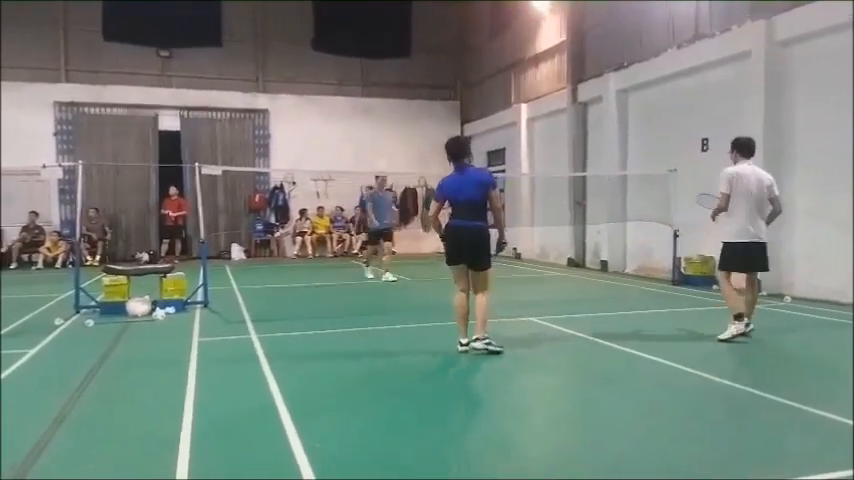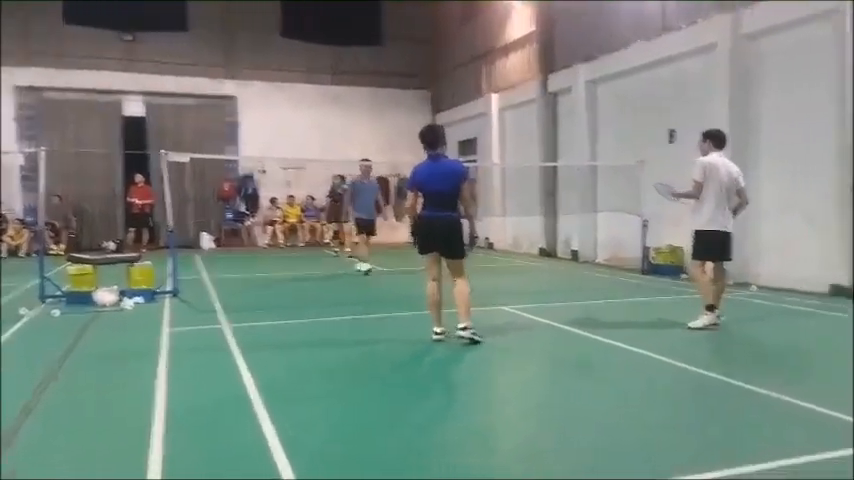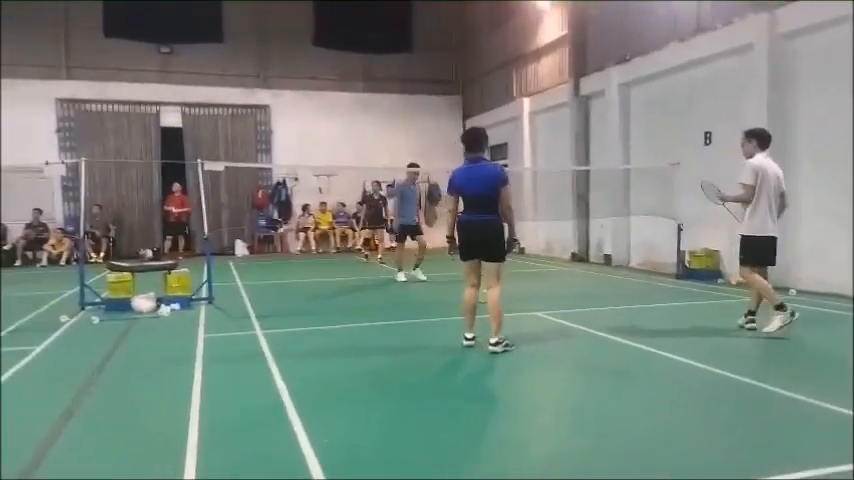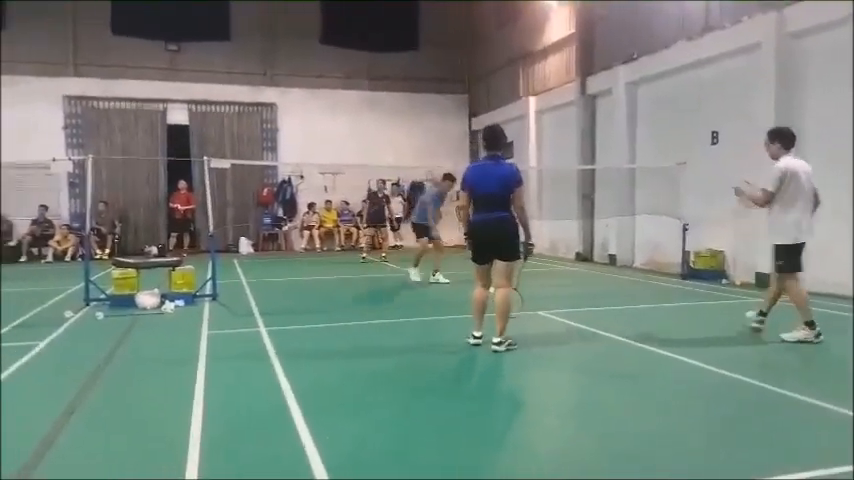
dt=0.4s
person 1, frame 1
left shoulder: (446, 183)
right shoulder: (485, 176)
left elbow: (433, 215)
right elbow: (497, 209)
left wrist: (443, 236)
right wrist: (501, 236)
left hip: (455, 234)
right hip: (478, 234)
left knee: (461, 289)
right knee: (481, 290)
left ankle: (463, 339)
right ankle: (480, 336)
person 1, frame 2
left shoulder: (418, 171)
right shoulder: (457, 168)
left elbow: (411, 206)
right elbow: (467, 203)
left wrist: (415, 230)
right wrist: (472, 230)
left hip: (427, 225)
right hip: (450, 225)
left knee: (433, 278)
right knee: (459, 278)
left ankle: (437, 328)
right ankle: (464, 324)
person 1, frame 3
left shoulder: (457, 174)
right shoulder: (497, 171)
left elbow: (452, 210)
right elbow: (506, 207)
left wrist: (450, 237)
right wrist: (512, 234)
left hip: (467, 229)
right hip: (491, 229)
left knee: (471, 284)
right knee: (493, 285)
left ankle: (468, 334)
right ankle: (496, 339)
person 1, frame 4
left shoulder: (471, 171)
right shoulder: (511, 171)
left elbow: (464, 206)
right elbow: (519, 208)
left wrist: (468, 233)
right wrist: (528, 238)
left hip: (480, 229)
right hip: (504, 228)
left knee: (481, 284)
right knee: (503, 285)
left ankle: (476, 333)
right ankle: (499, 338)
person 2, frame 1
left shoulder: (730, 172)
right shoulder: (766, 176)
left elbow: (724, 204)
right elbow: (777, 208)
left wrist: (714, 212)
left hip: (736, 236)
right hip: (758, 237)
left knee: (724, 277)
right knee: (752, 279)
left ankle: (739, 320)
right ankle: (746, 320)
person 2, frame 2
left shoulder: (703, 162)
right shoulder: (733, 168)
left elbow: (696, 192)
right elbow: (743, 200)
left wrist: (679, 194)
left hip: (706, 224)
right hip: (724, 225)
left knee: (697, 267)
right knee: (718, 268)
left ankle: (710, 312)
right ankle: (713, 310)
person 2, frame 3
left shoulder: (752, 164)
right shoulder: (775, 168)
left elbow: (748, 196)
right elbow: (783, 202)
left wrist: (727, 198)
left hip: (754, 228)
right hip: (770, 229)
left knee: (747, 272)
right knee: (759, 273)
left ankle: (782, 310)
right ankle: (751, 315)
person 2, frame 4
left shoulder: (781, 167)
right shoulder: (804, 166)
left elbow: (763, 200)
right elbow: (816, 200)
left wrist: (743, 193)
left hip: (786, 234)
right hip: (798, 232)
left knee: (790, 279)
right knee: (780, 276)
left ankle: (810, 328)
right ankle: (762, 315)
